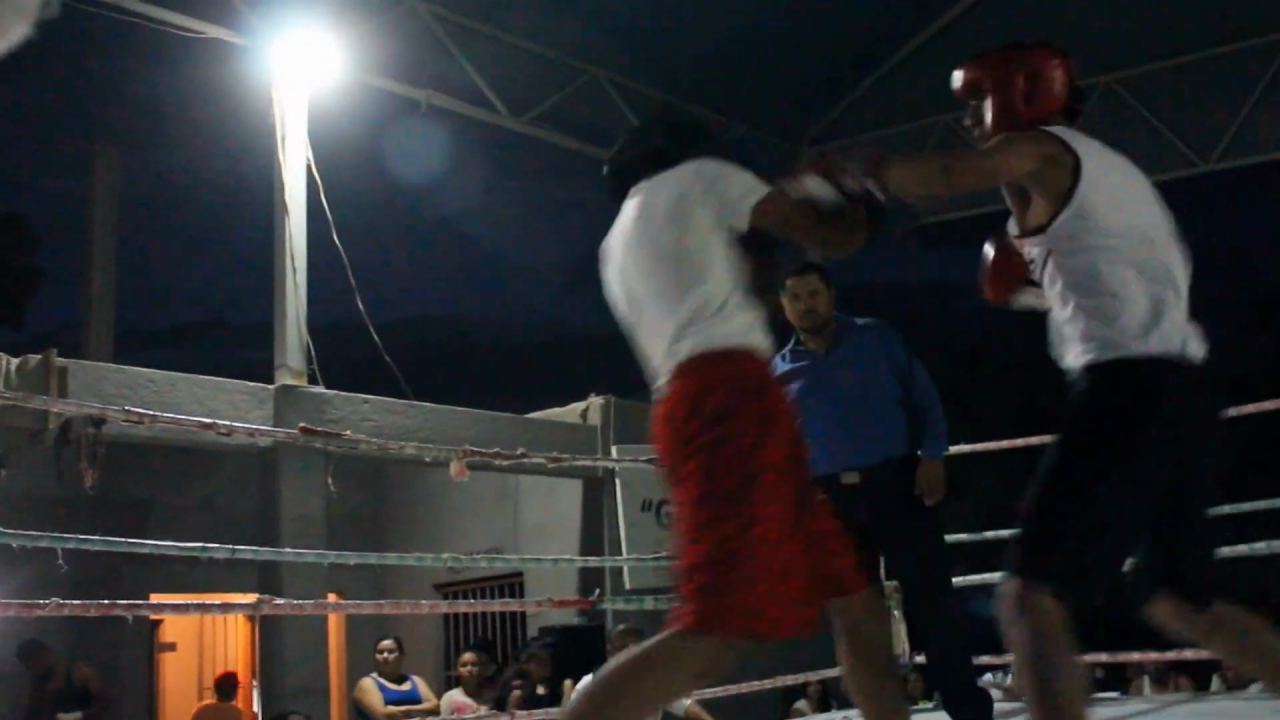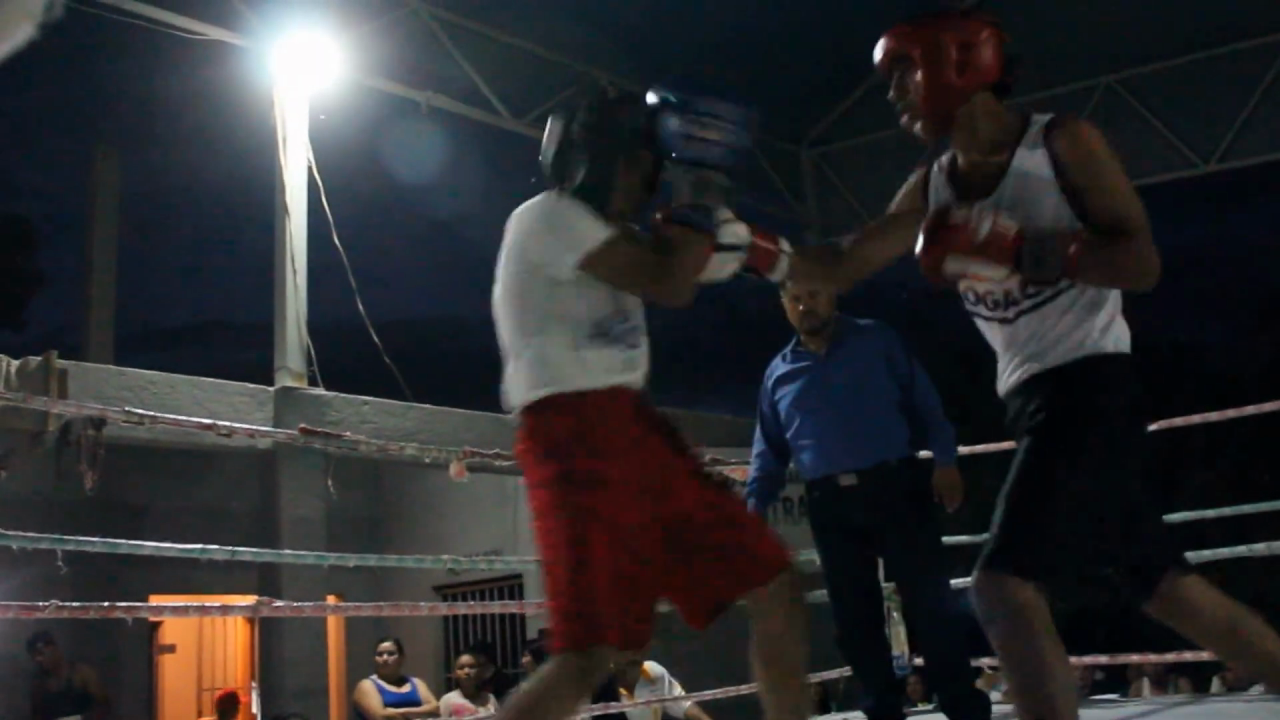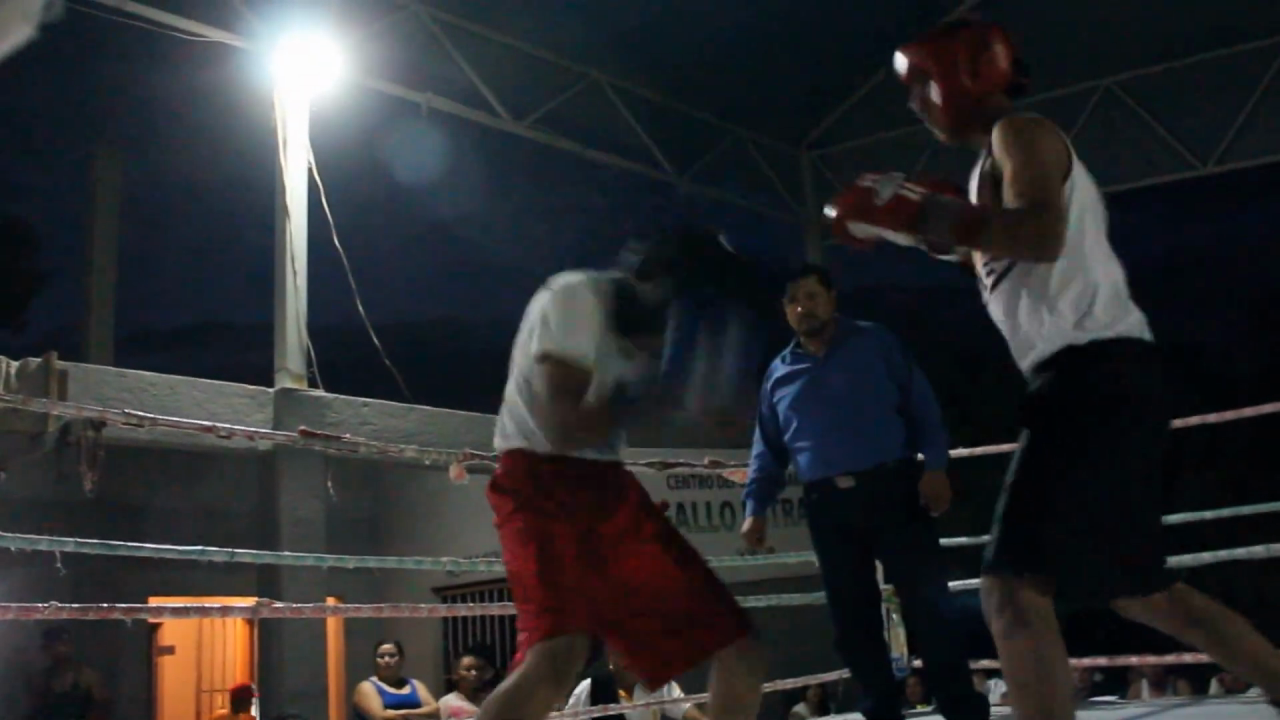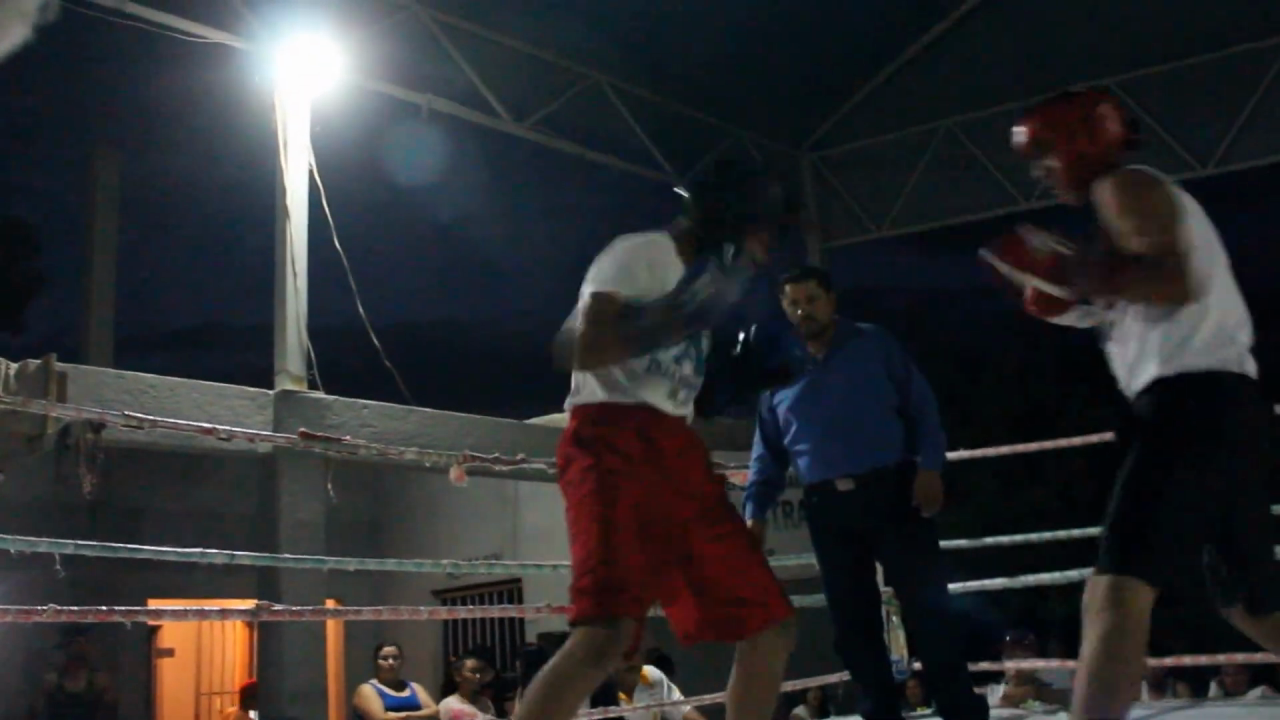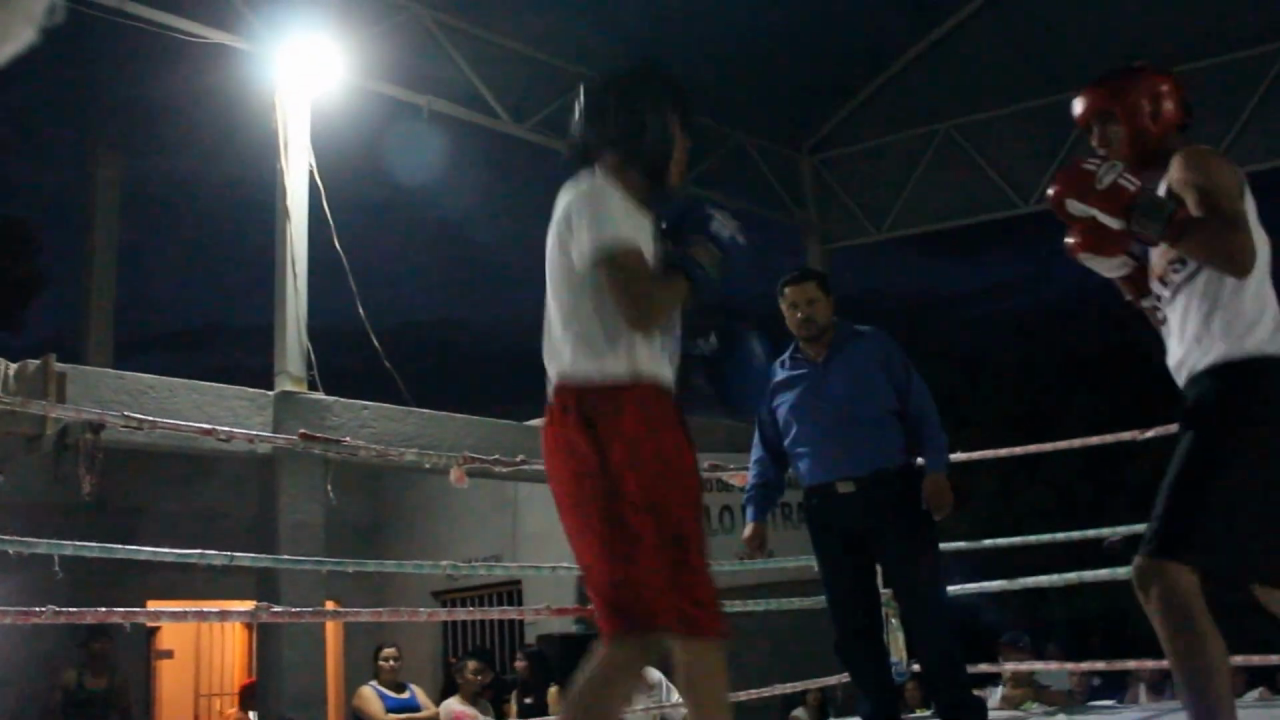
dt=0.3s
person 1, frame 1
left shoulder: (1042, 150)
right shoulder: (1114, 176)
left elbow: (942, 176)
left wrist: (854, 171)
right wrist: (1039, 278)
left hip: (1124, 394)
right hip: (1180, 393)
left knee: (1028, 598)
right knee: (1179, 601)
person 1, frame 2
left shoulder: (1064, 142)
right shoulder: (931, 185)
left elbow: (1140, 264)
right elbow: (844, 269)
left wrist: (1022, 254)
left hip: (1088, 388)
right hip: (1043, 399)
left knee: (1003, 590)
right knee: (1168, 590)
person 1, frame 3
left shoulder: (1019, 134)
right shoulder: (1009, 156)
left elbow: (1042, 239)
left wrist: (925, 217)
right wrist: (941, 230)
left hip: (1091, 375)
right hip: (1110, 380)
left knee: (1010, 589)
right knee: (1139, 590)
person 1, frame 4
left shoulder: (1125, 191)
right shoulder: (1159, 210)
left elbow: (1177, 286)
left wrist: (1055, 268)
right wrist: (1083, 306)
left hip: (1191, 403)
left knee: (1116, 590)
person 1, frame 5
left shoulder: (1193, 164)
right shoulder: (1172, 185)
right elbow: (1179, 305)
left wrist: (1139, 214)
right wrist: (1119, 265)
left knee: (1161, 573)
person 2, frame 1
left shoulder: (615, 248)
right shoulder: (698, 177)
right elbow: (831, 236)
right wrist: (849, 198)
left hip: (695, 405)
right hip: (730, 399)
left knee: (857, 599)
right knee: (711, 637)
person 2, frame 2
left shoulder: (603, 226)
right shoulder: (544, 216)
left elbow: (686, 265)
right elbow: (670, 287)
left hip: (641, 436)
right hip: (572, 437)
left knee: (776, 584)
right knee: (585, 657)
person 2, frame 3
left shoulder: (665, 327)
right shoulder: (569, 301)
right elbow: (566, 430)
left hip: (614, 494)
right hip: (540, 486)
left knee: (739, 650)
right knee: (557, 656)
person 2, frame 4
left shoulder: (696, 273)
right shoulder: (641, 257)
right elbow: (578, 350)
right wrist: (680, 315)
left hip: (674, 453)
right hip: (612, 447)
left knee: (768, 622)
right knee: (605, 633)
person 2, frame 5
left shoulder: (627, 211)
right shoulder: (597, 197)
right elbow: (641, 310)
right wrist: (698, 261)
left hip: (647, 426)
right hip: (602, 422)
left knee: (696, 626)
right knee: (637, 633)
person 3, frame 1
left shoulder: (873, 338)
right shoulder: (780, 370)
left elbow: (923, 396)
left wrist: (933, 454)
left hip: (896, 483)
right hip: (831, 499)
left knee: (930, 596)
person 3, frame 2
left shoulder: (875, 340)
right shoulder: (778, 373)
left elbow: (923, 401)
right elbow: (768, 449)
left wrist: (944, 458)
right wrist: (757, 505)
left hip: (896, 486)
right hip: (829, 504)
left knee: (928, 600)
right knee: (854, 615)
person 3, frame 3
left shoulder: (874, 343)
right shoulder: (778, 374)
left elbow: (921, 405)
right elbow: (768, 449)
left wrist: (935, 463)
right wrist: (755, 507)
left hip: (893, 488)
right hip: (827, 505)
left knee: (925, 599)
right knee: (852, 615)
person 3, frame 4
left shoulder: (873, 344)
left elbow: (920, 406)
right elbow: (767, 452)
left wrist: (929, 465)
right wrist: (754, 509)
left hip: (892, 490)
right hip: (827, 507)
left knee: (924, 602)
right knee: (852, 618)
person 3, frame 5
left shoulder: (873, 347)
right shoulder: (777, 379)
left elbow: (920, 409)
right elbow: (767, 455)
left wrist: (935, 468)
right wrist: (756, 514)
left hip: (892, 492)
right hip: (827, 510)
left knee: (923, 604)
right knee: (853, 621)
